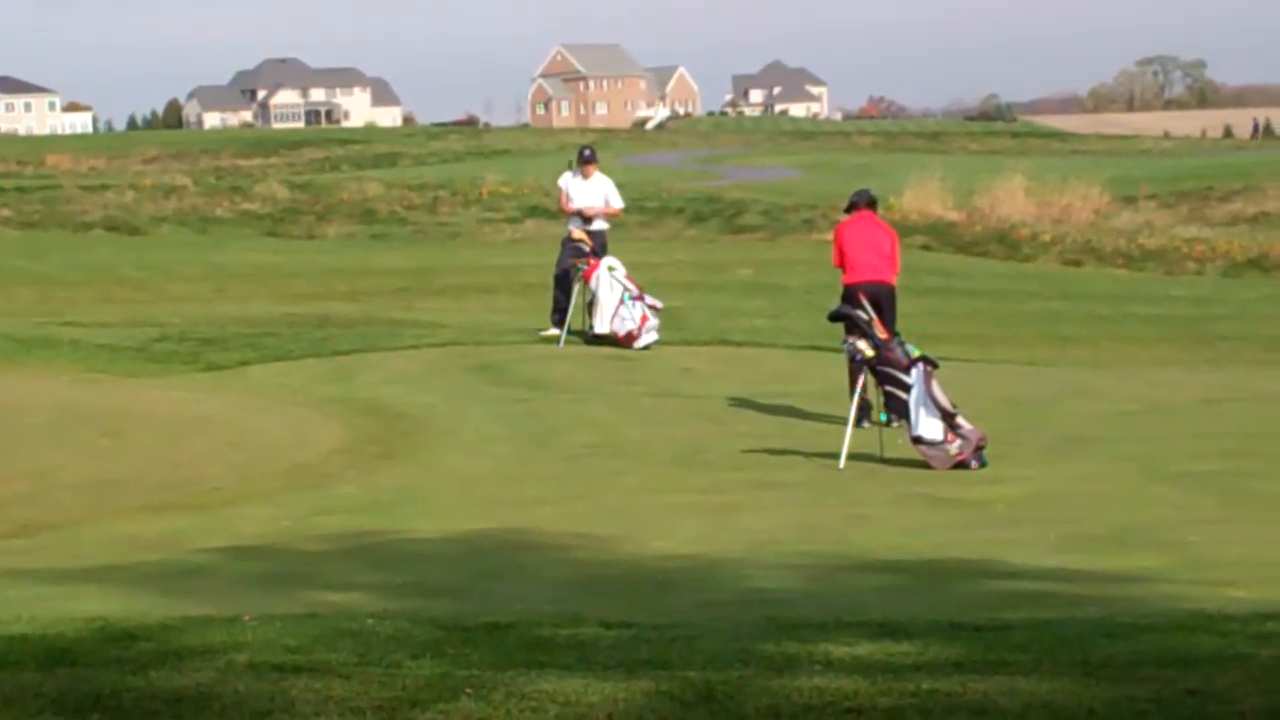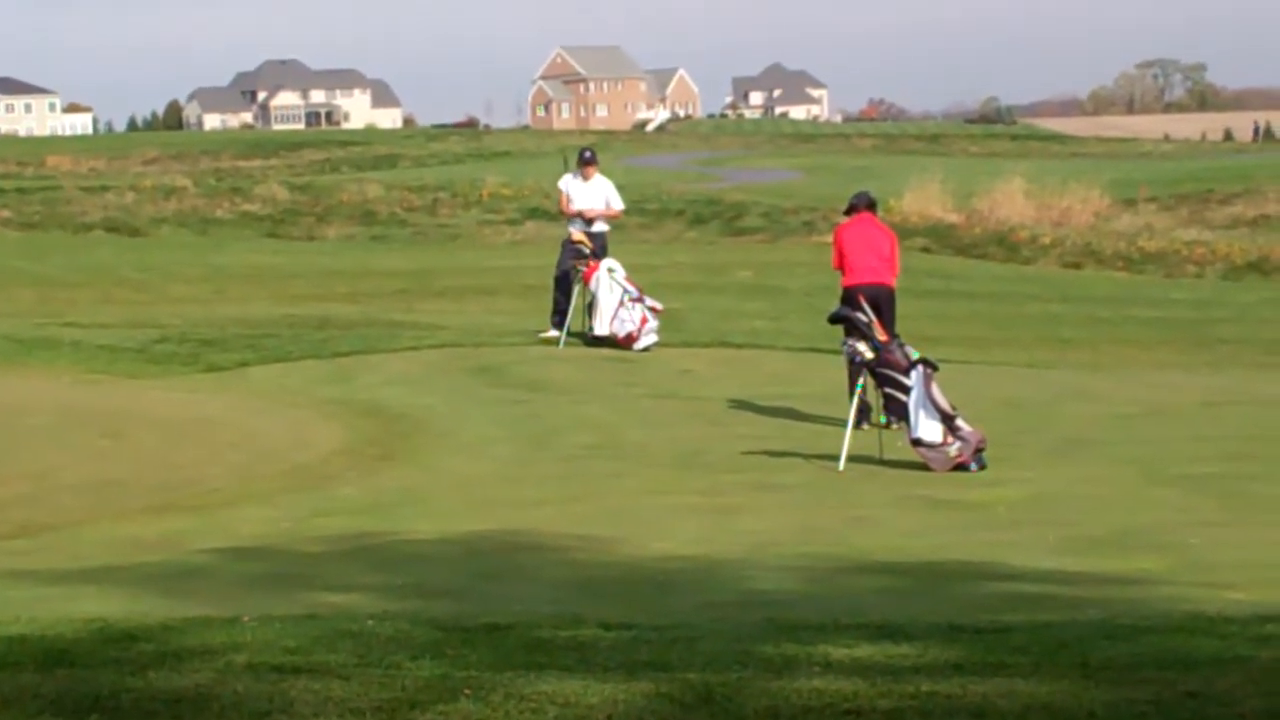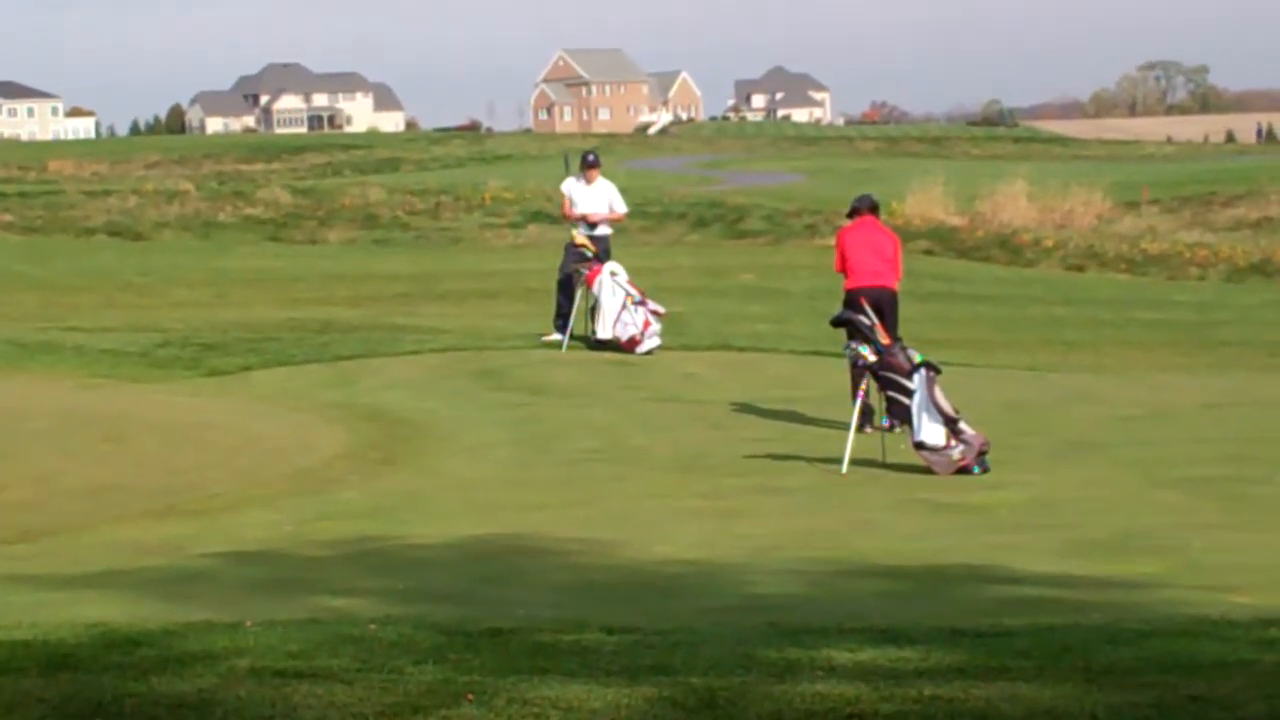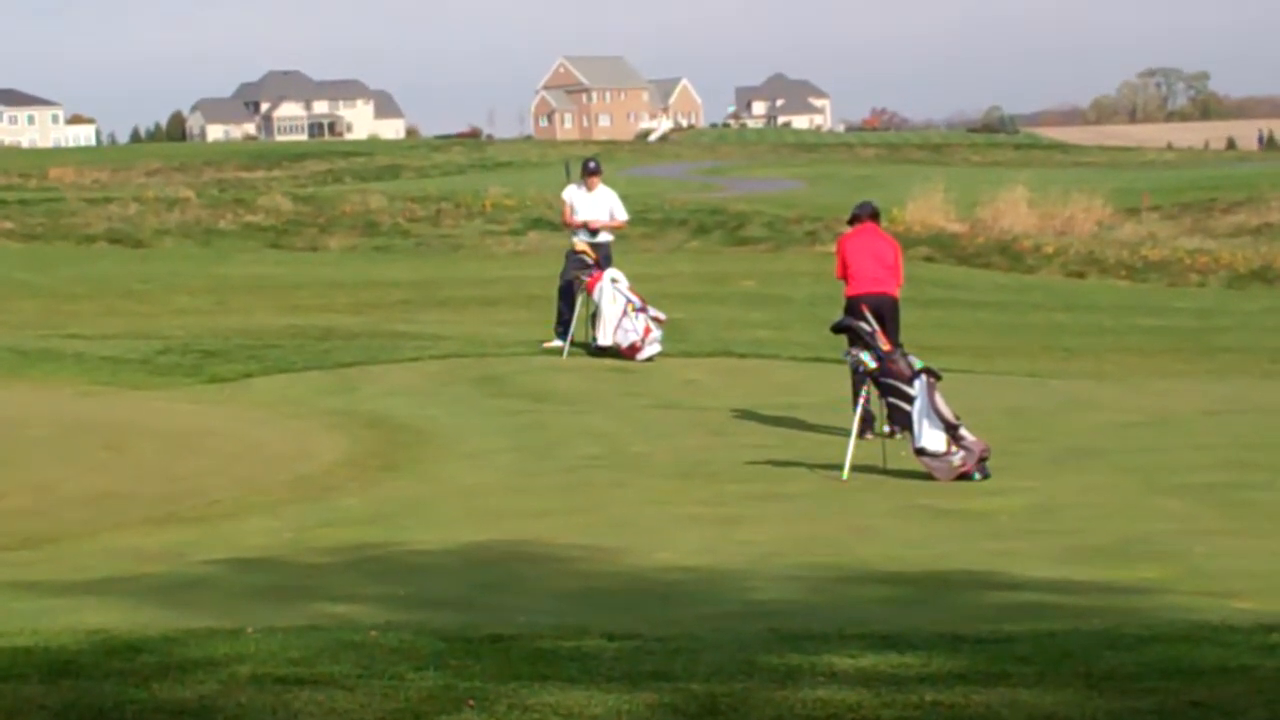
dt=0.1s
person 1, frame 1
left shoulder: (843, 228)
right shoulder: (888, 230)
left elbow: (838, 263)
right elbow: (895, 268)
left hip: (856, 288)
right hip: (884, 287)
left ankle: (863, 413)
person 1, frame 2
left shoulder: (842, 230)
right shoulder: (887, 232)
left elbow: (838, 265)
right elbow: (895, 270)
left hip: (855, 290)
right hip: (884, 290)
left ankle: (862, 414)
right ankle: (893, 413)
person 1, frame 3
left shoulder: (845, 233)
right shoulder: (890, 235)
left elbow: (840, 268)
right elbow: (898, 273)
left hip: (857, 293)
right hip: (886, 292)
left ankle: (865, 418)
person 1, frame 4
left shoulder: (845, 240)
right shoulder: (891, 242)
left elbow: (841, 274)
right elbow: (898, 280)
left hip: (858, 299)
right hip: (887, 300)
left ankle: (866, 424)
right ankle: (896, 423)
person 2, frame 1
left shoulder: (605, 183)
right shoulder: (567, 178)
left elbow: (617, 210)
right elbow: (563, 206)
left wrist: (596, 211)
right wrist: (577, 211)
left hip: (596, 236)
right hip: (574, 234)
right knee: (561, 275)
right ankle: (558, 324)
person 2, frame 2
left shoulder: (605, 184)
right shoulder: (568, 180)
left elbow: (618, 211)
right elbow: (563, 208)
left wrist: (597, 212)
right wrist: (580, 212)
left hip: (597, 237)
right hip: (574, 236)
right knee: (562, 277)
right ankle: (558, 325)
person 2, frame 3
left shoulder: (608, 187)
right shoulder: (570, 184)
left elbow: (621, 215)
right elbow: (565, 212)
left wrist: (601, 216)
right wrist: (583, 216)
left hip: (600, 241)
right hip: (578, 239)
right knee: (565, 280)
right ankle: (561, 329)
person 2, frame 4
left shoulder: (609, 195)
right shoulder: (571, 191)
left elbow: (622, 222)
right elbow: (566, 220)
left wrist: (601, 223)
right wrist: (584, 223)
left hip: (601, 248)
right hip: (579, 246)
right knee: (566, 287)
right ankle: (562, 336)
